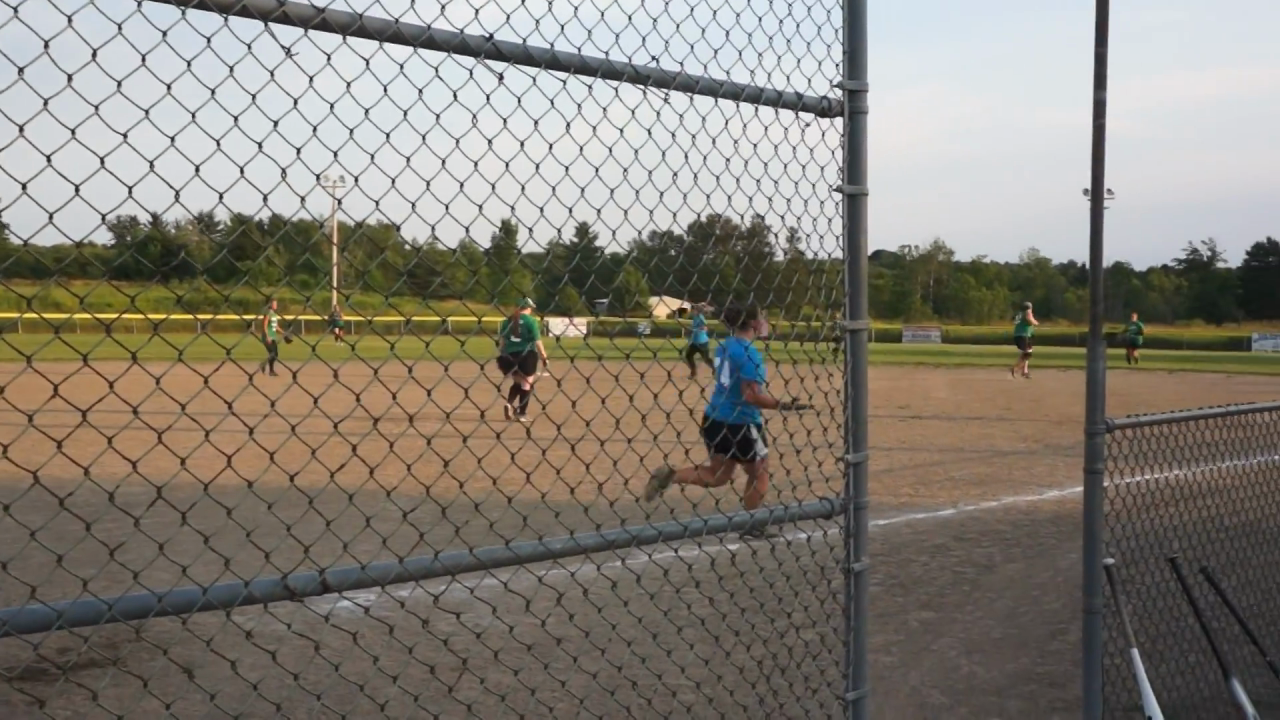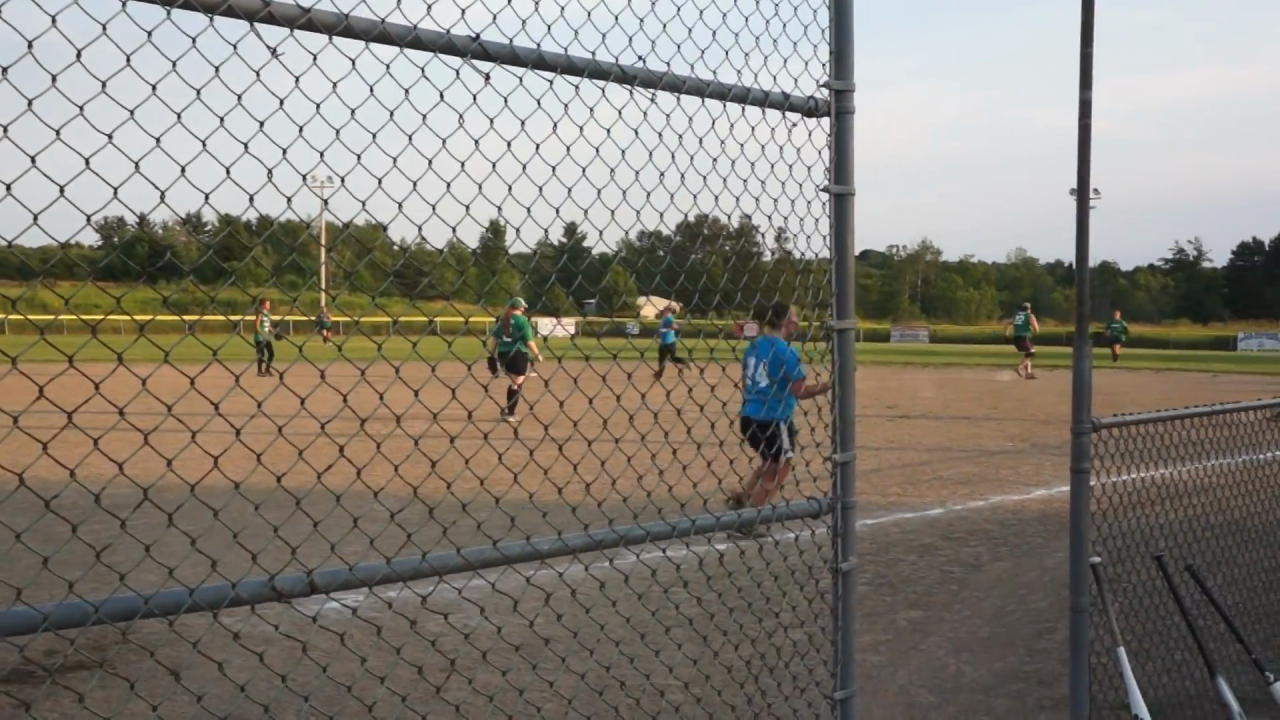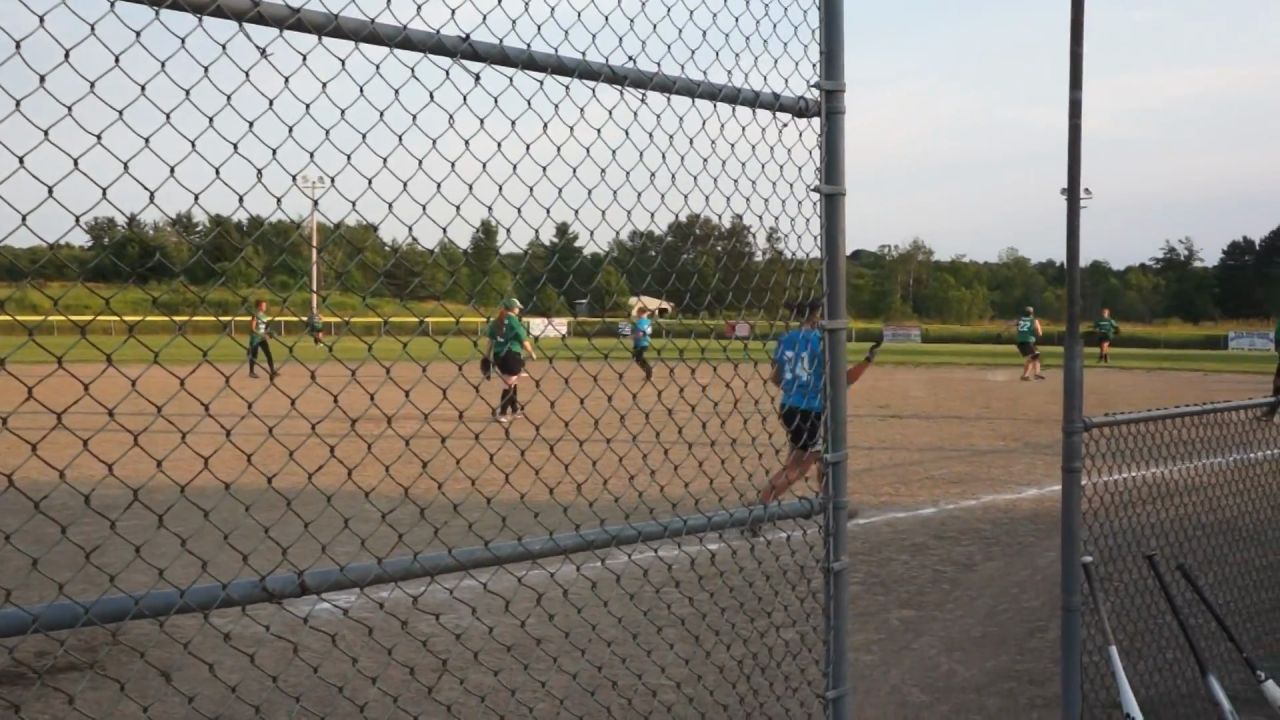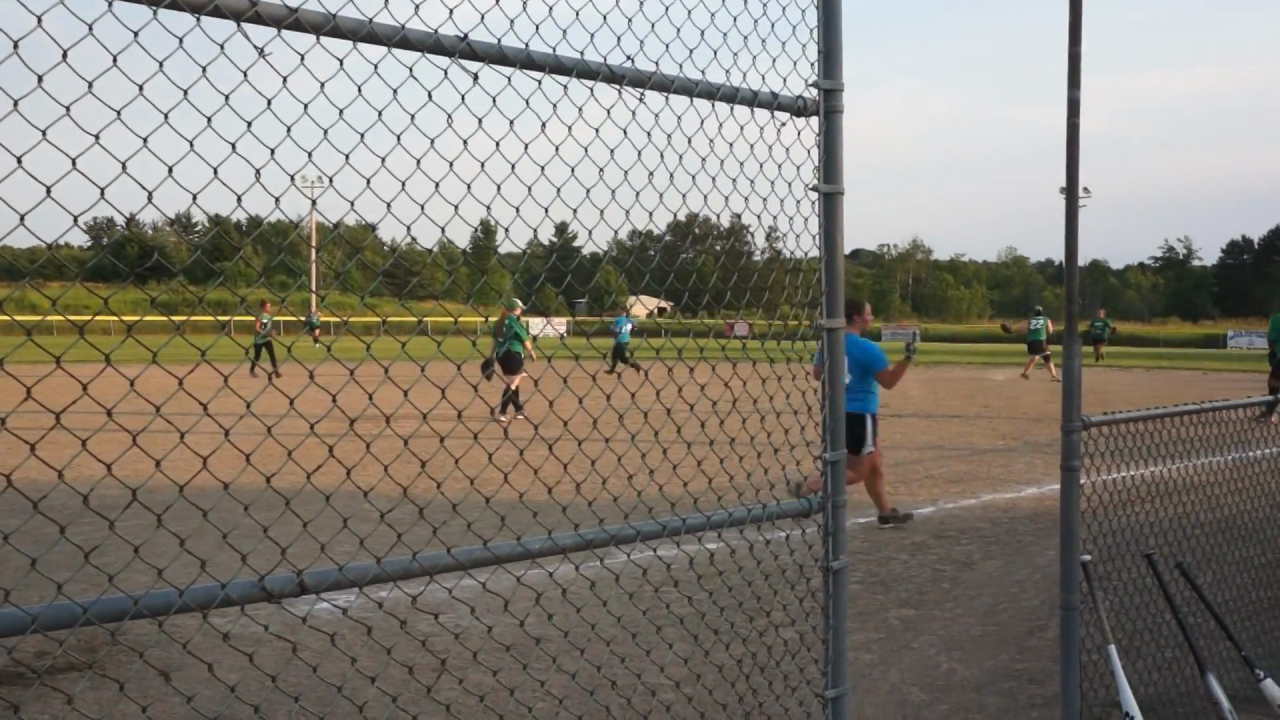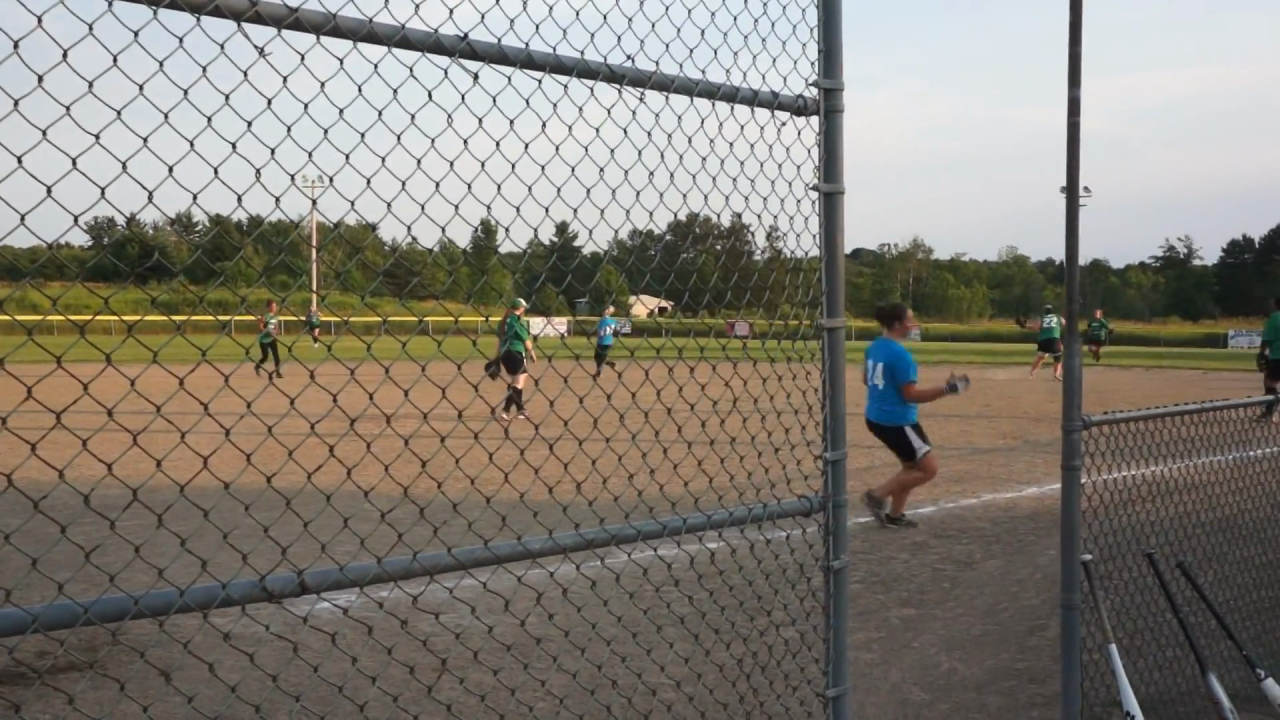
dt=0.1s
person 1, frame 1
left shoulder: (724, 346)
right shoulder: (748, 354)
right elbow: (751, 396)
right wrist: (783, 405)
left hip: (715, 420)
right hip: (739, 425)
left knee: (717, 476)
right knee: (759, 475)
left ankle: (670, 475)
right ankle: (749, 526)
person 1, frame 2
left shoulder: (754, 346)
right shoulder: (786, 353)
right elbow: (799, 392)
right wrist: (828, 387)
left hip: (749, 419)
right hip: (772, 422)
left knee: (773, 467)
right knee: (776, 476)
left ankle: (740, 499)
person 1, frame 3
left shoulder: (786, 339)
right shoulder: (824, 343)
left elbow: (775, 377)
right elbow: (846, 379)
right wrist: (869, 359)
left hip: (791, 409)
right hip: (811, 411)
right knee: (795, 468)
person 1, frame 4
right shoulder: (866, 348)
left elbow: (816, 375)
right elbow: (889, 379)
right wrist: (908, 357)
left hip: (842, 413)
right hip: (858, 416)
left knee: (874, 464)
right knee: (858, 472)
left ankle: (886, 513)
right ankle: (806, 488)
person 1, frame 5
left shoulder: (875, 346)
right shoulder: (901, 354)
left elbow: (867, 380)
right elbow: (911, 394)
right wrist: (947, 389)
left hip: (877, 418)
right hip: (897, 422)
left knee: (912, 467)
right knee: (928, 469)
left ankle: (894, 515)
right ankle: (877, 495)
